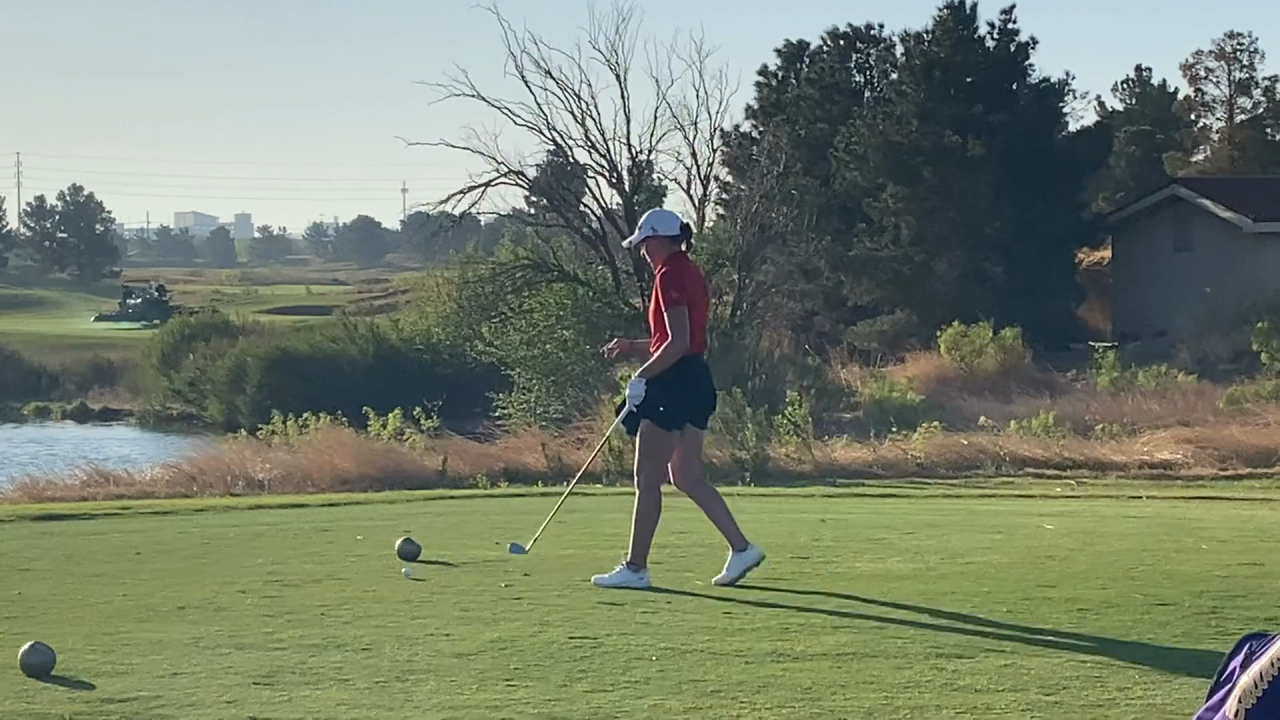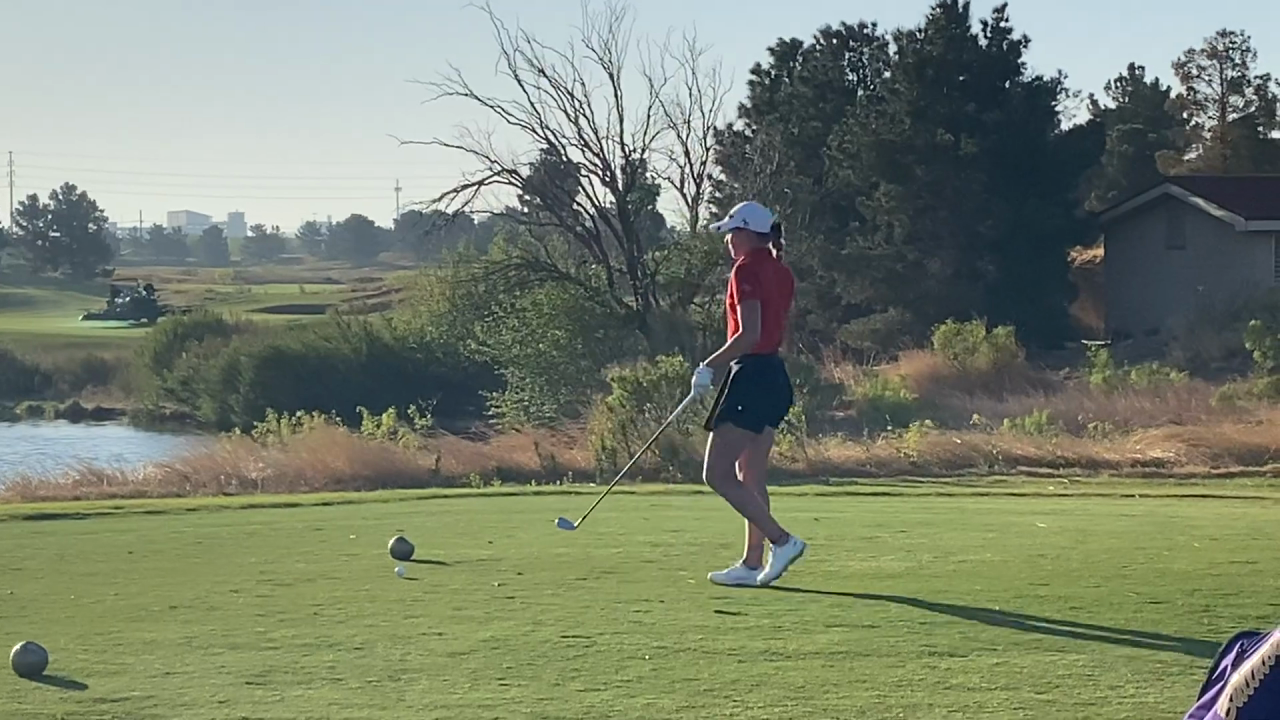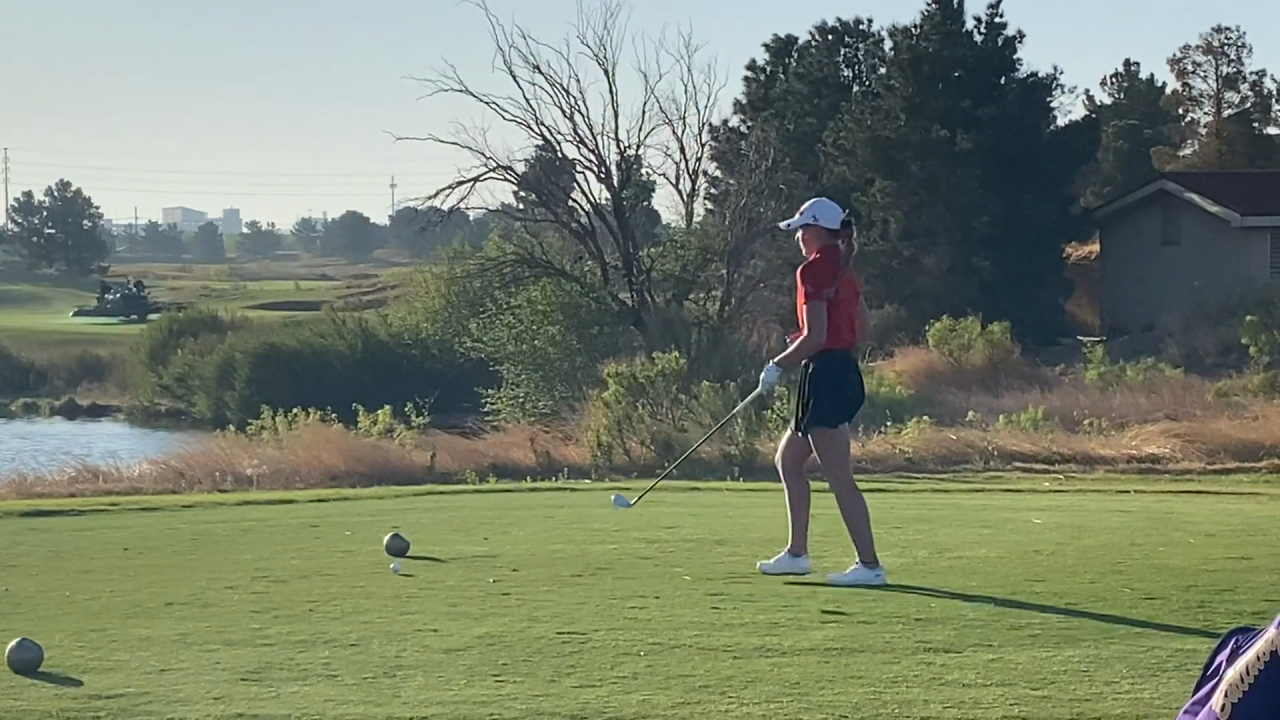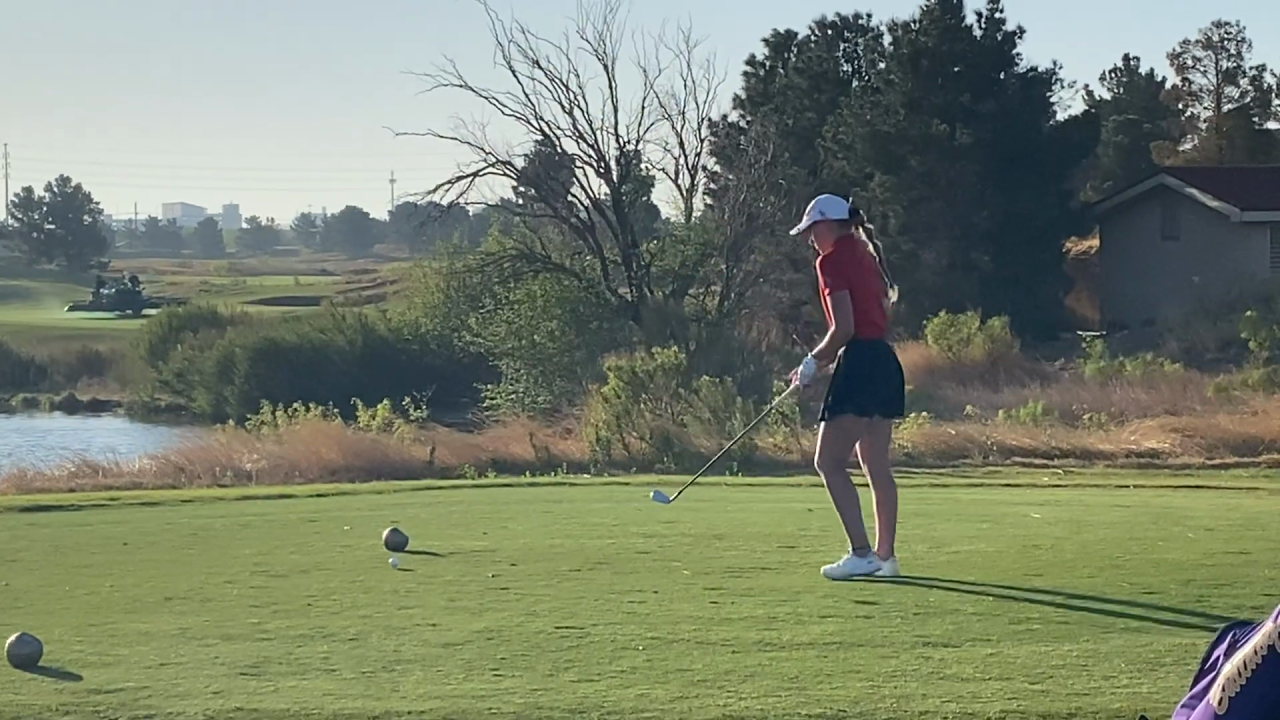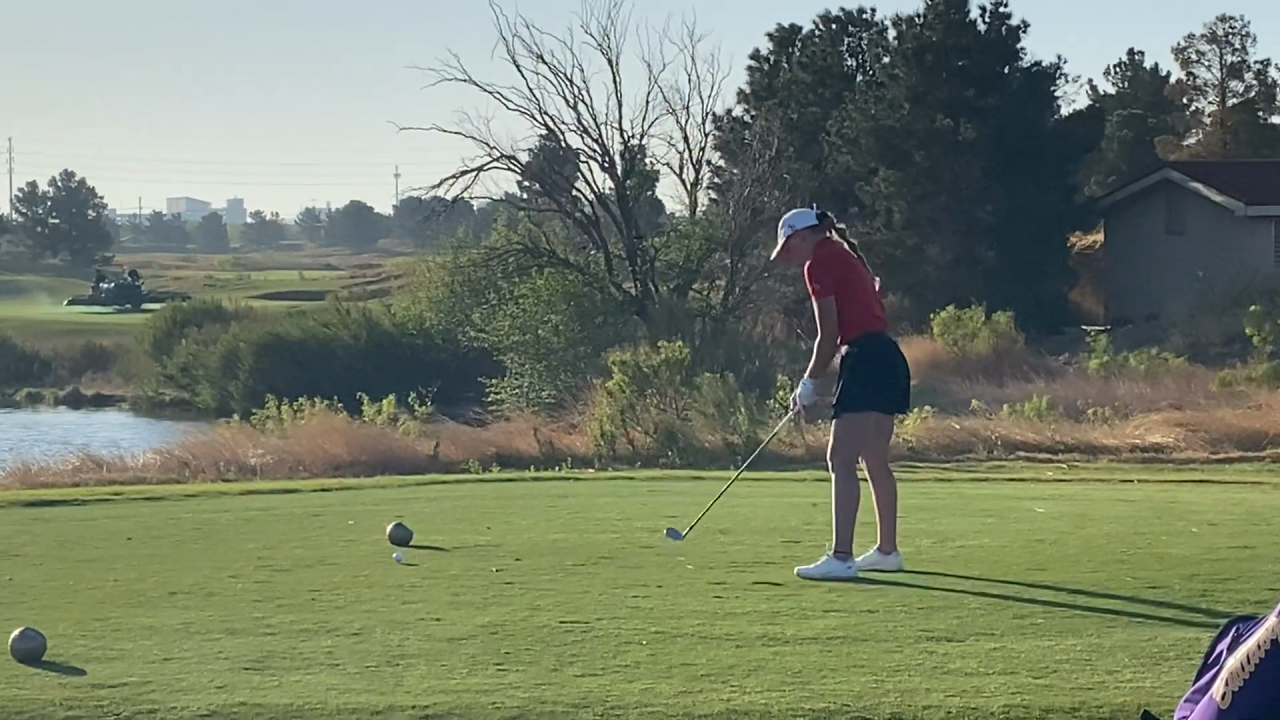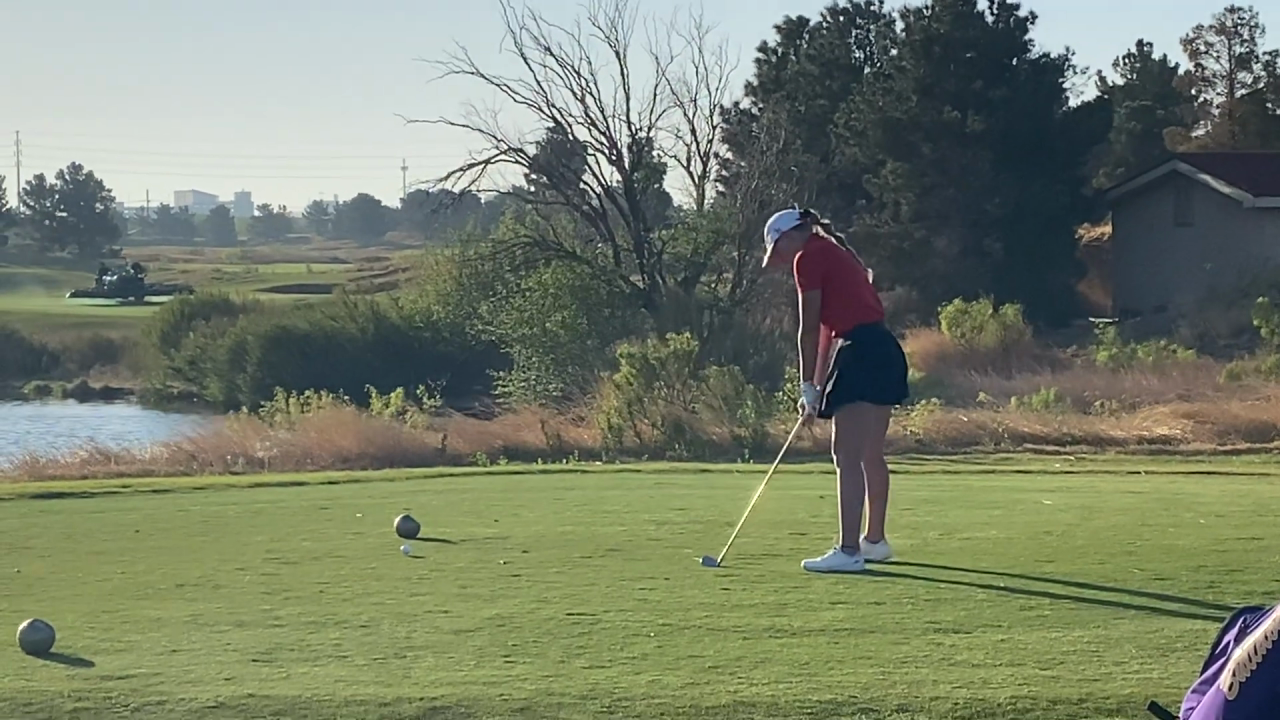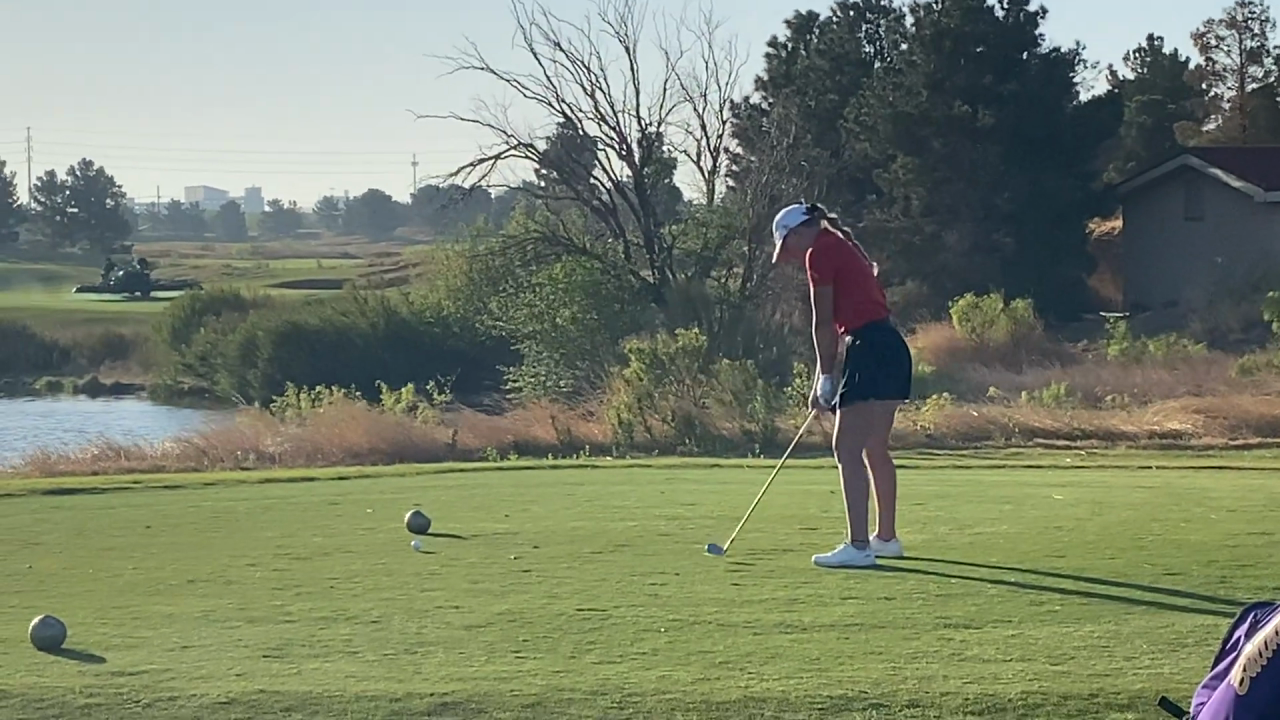
dt=0.4s
person 1, frame 1
left shoulder: (669, 275)
right shoulder: (691, 273)
left elbow: (677, 342)
left wrist: (640, 377)
right wrist: (631, 345)
left hip: (674, 382)
right hip: (695, 379)
left knee: (647, 479)
right knee: (687, 477)
left ankle: (634, 568)
right ankle: (742, 548)
person 1, frame 2
left shoulder: (746, 268)
right shoulder: (780, 271)
left elbow: (749, 335)
left wrist: (708, 367)
left hip: (750, 379)
right hip: (773, 376)
left knee: (718, 473)
right knee: (748, 476)
left ankle: (782, 540)
right ankle: (753, 563)
person 1, frame 3
left shoulder: (812, 270)
right shoulder: (844, 270)
left elbow: (814, 337)
right elbow: (862, 330)
left wrist: (776, 366)
left hip: (825, 374)
right hip: (843, 371)
left knee: (838, 477)
right knee: (788, 460)
left ankle: (869, 565)
right ankle: (796, 552)
person 1, frame 4
left shoulder: (832, 260)
right shoulder: (864, 257)
left elbow: (844, 328)
left wrist: (813, 360)
right wrist: (819, 362)
left hip: (860, 365)
right hip: (883, 361)
left knee: (829, 461)
right knee: (877, 467)
left ankle: (861, 552)
right ankle: (884, 556)
person 1, frame 5
left shoulder: (819, 263)
right shoulder: (843, 257)
left elbow: (829, 335)
left wrist: (809, 382)
right wrist: (813, 381)
left hip: (865, 361)
right hip: (886, 358)
left knee: (841, 461)
right knee: (875, 461)
left ankle: (841, 557)
right ankle: (887, 550)
person 1, frame 6
left shoulder: (809, 258)
right shoulder: (833, 253)
left elbow: (809, 329)
left wrist: (808, 387)
right wrist: (818, 386)
left hip: (863, 353)
right hip: (884, 351)
left knee: (847, 456)
right knee: (870, 454)
left ankle: (848, 551)
right ankle: (875, 540)
person 1, frame 7
left shoulder: (820, 253)
right shoulder: (840, 249)
left elbow: (823, 324)
right elbow: (836, 324)
left wrist: (826, 378)
right wrist: (822, 381)
left hip: (870, 351)
right hip: (886, 349)
left knee: (847, 449)
right knee: (875, 450)
left ankle: (858, 546)
right ankle: (886, 537)
